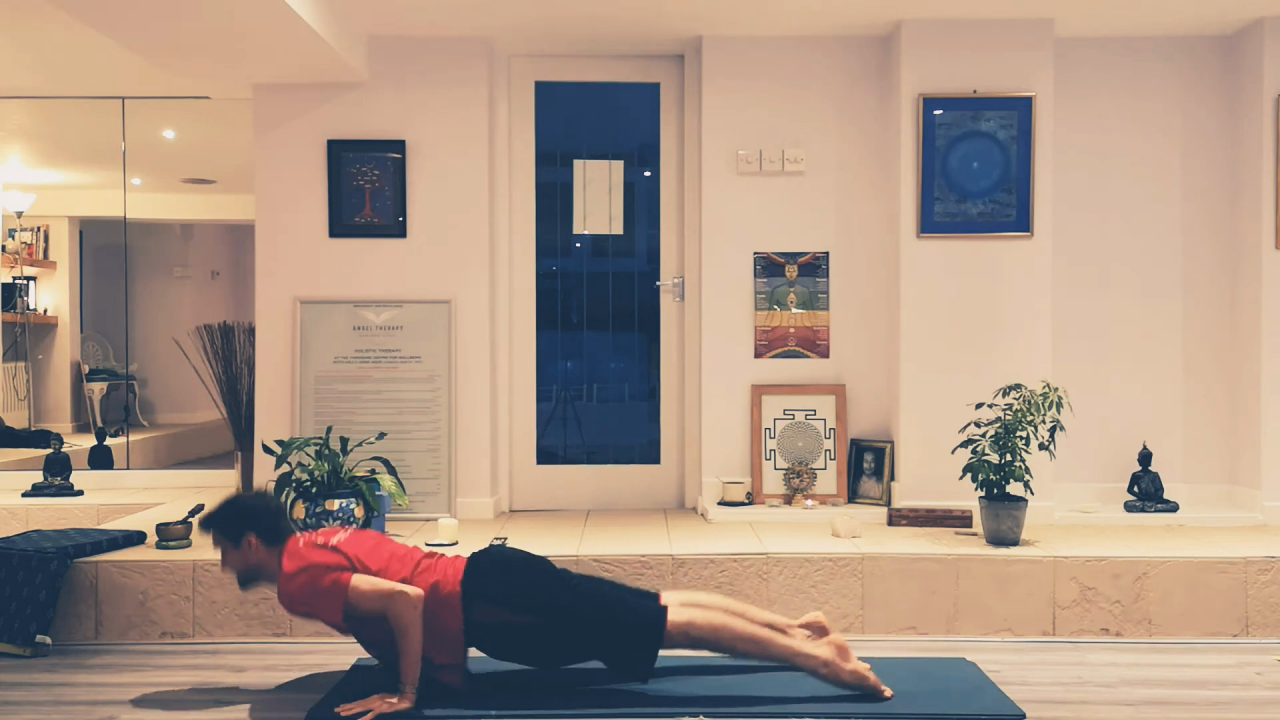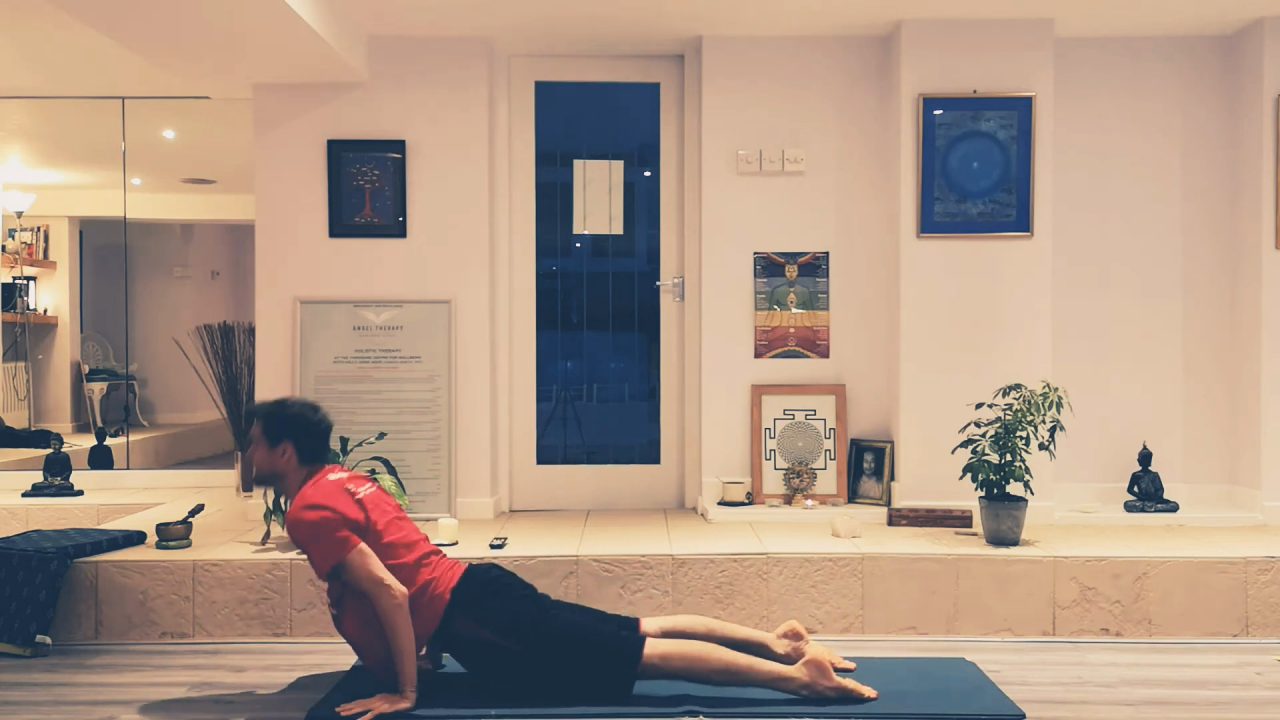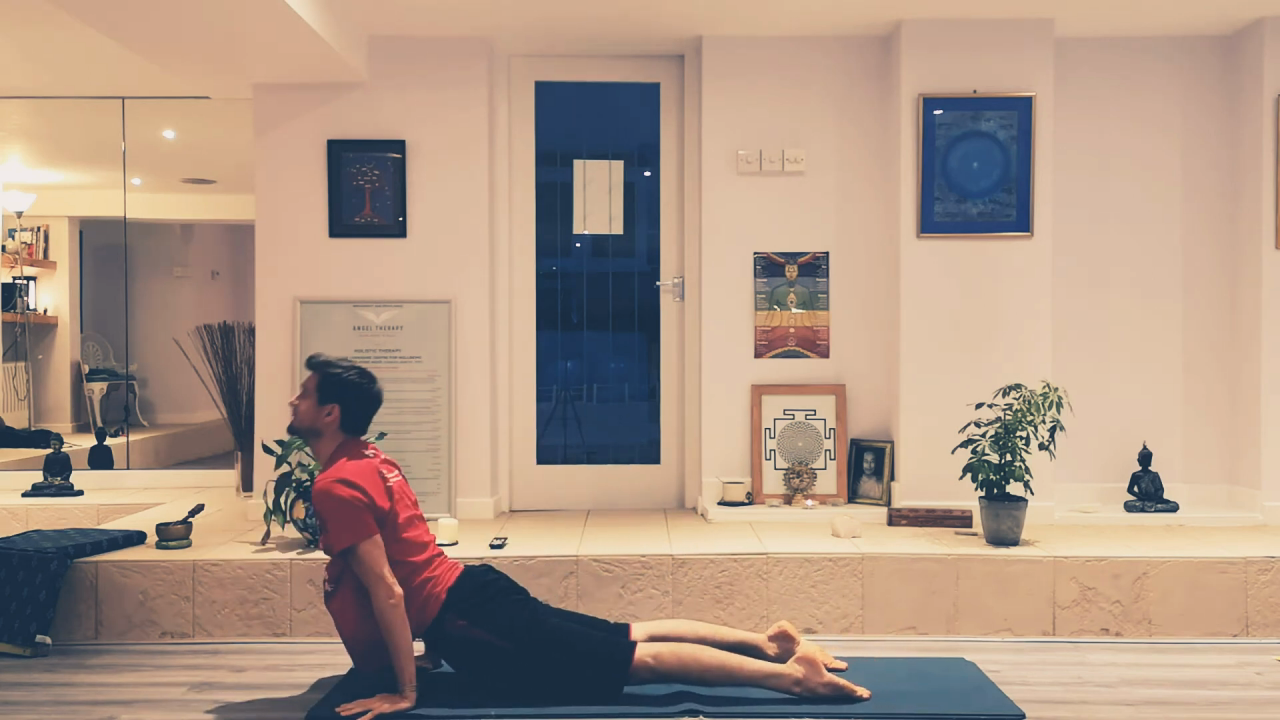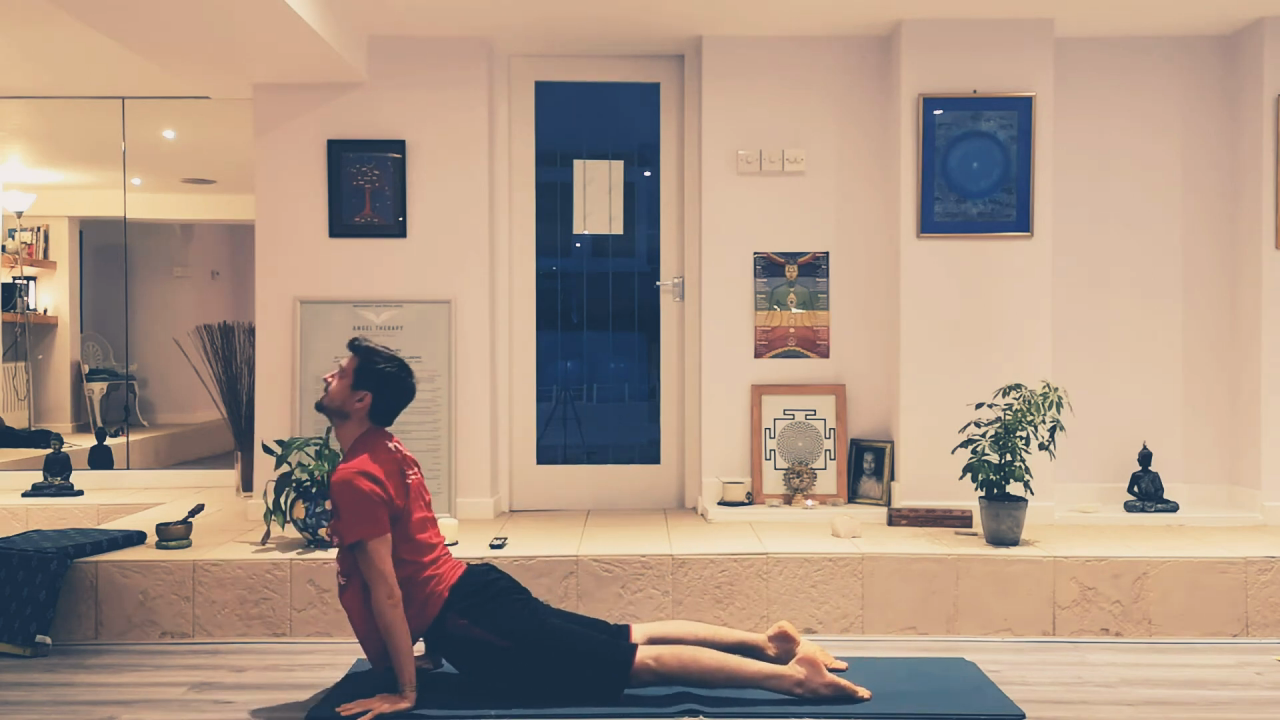
dt=0.2s
person 1, frame 1
left shoulder: (298, 579)
right shoulder: (325, 542)
left elbow: (404, 600)
right wrist: (433, 659)
left hip: (488, 599)
right hip: (489, 572)
left knee: (666, 625)
right knee: (663, 610)
left ankle: (816, 655)
right ankle: (798, 629)
person 1, frame 2
left shoulder: (310, 512)
right shoulder: (347, 482)
left elbow: (392, 594)
right wrist: (416, 653)
left hip: (475, 616)
right hip: (480, 587)
left knee: (642, 656)
right knee: (645, 633)
right ankle: (776, 643)
person 1, frame 3
left shoulder: (335, 488)
right shoulder: (373, 462)
left elbow: (386, 593)
right wrist: (430, 647)
left hip: (464, 618)
right hip: (473, 589)
left knee: (637, 661)
right knee: (635, 638)
right ankle: (765, 643)
person 1, frame 4
left shoulder: (353, 478)
right shoulder: (389, 453)
left elbow: (384, 591)
right wrist: (431, 646)
left hip: (467, 617)
right hip: (475, 590)
left knee: (636, 664)
right knee: (631, 639)
right ankle: (765, 643)
